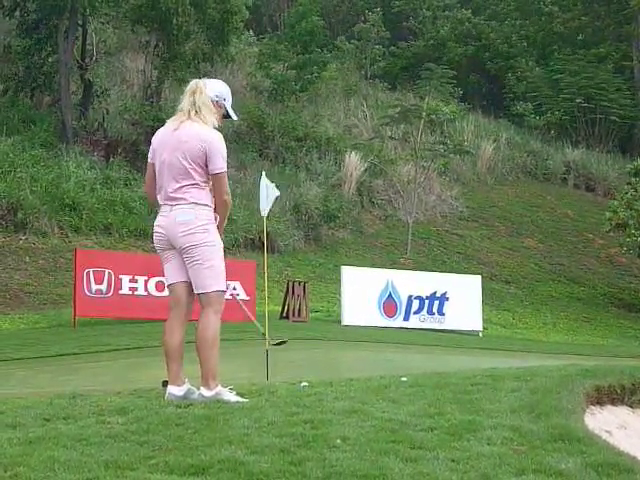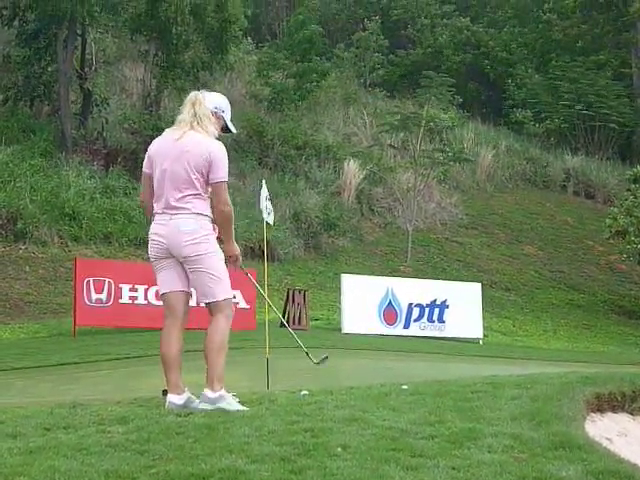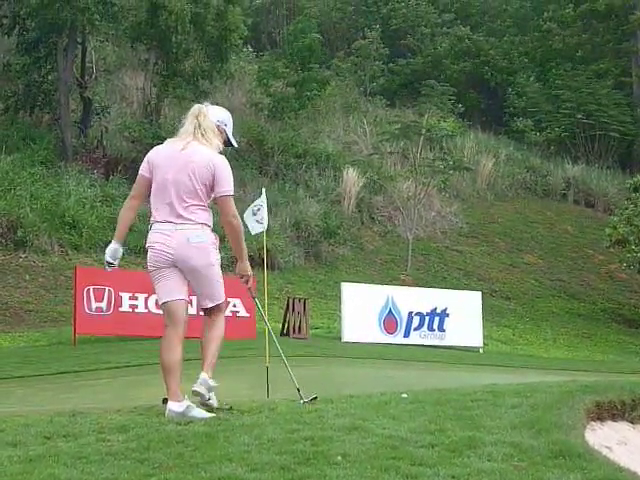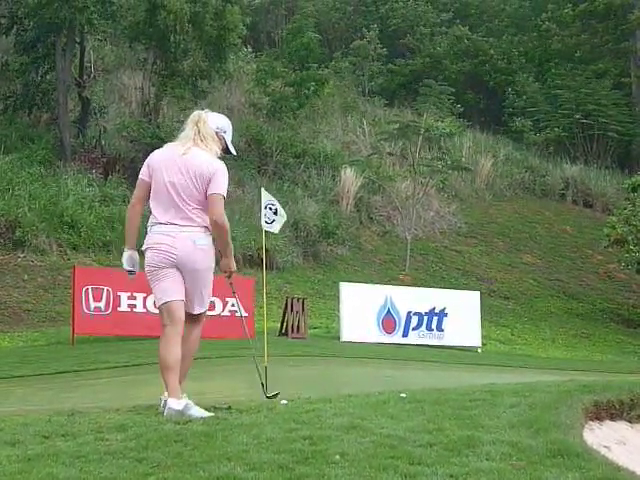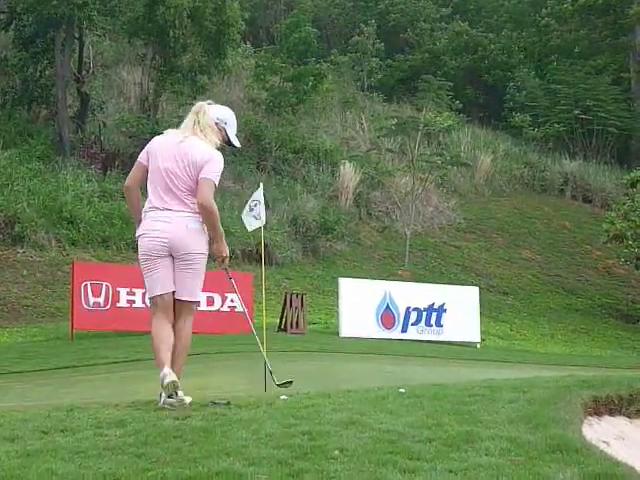
dt=0.3s
person 1, frame 1
left shoulder: (161, 134)
right shoulder: (210, 137)
left elbow: (150, 188)
right elbow: (222, 196)
right wrist: (218, 229)
left hip: (164, 223)
right hip: (196, 222)
left knee: (179, 306)
right knee: (212, 305)
left ankle: (176, 385)
right ankle: (210, 387)
person 1, frame 2
left shoulder: (158, 144)
right shoulder: (212, 147)
left elbow: (145, 198)
right elbow: (222, 206)
right wrist: (229, 242)
left hip: (160, 233)
right hip: (195, 231)
left knee: (174, 315)
right knee: (222, 311)
left ankle: (175, 394)
right ankle: (214, 391)
person 1, frame 3
left shoulder: (158, 153)
right shoulder: (216, 160)
left elbow: (134, 200)
right elbow: (230, 218)
left wrist: (117, 242)
right wrist: (242, 260)
left hip: (160, 242)
right hip: (196, 241)
left knee: (175, 323)
right knee: (215, 313)
left ankle: (176, 400)
right ankle: (204, 379)
person 1, frame 4
left shoulder: (157, 156)
right shoulder: (214, 166)
left elbow: (135, 205)
right elbow: (217, 218)
left wrist: (130, 248)
right wrist: (228, 256)
left hip: (159, 243)
right hip: (196, 244)
left knee: (173, 324)
right knee: (194, 321)
left ankle: (174, 398)
right ankle: (174, 394)
person 1, frame 5
left shoulder: (158, 142)
right shoulder: (210, 154)
left elbow: (130, 186)
right elbow: (204, 201)
left wrist: (140, 223)
right wrist: (220, 240)
left hip: (153, 228)
right hip: (188, 230)
left knee: (161, 311)
right knee: (184, 313)
left ankle: (166, 372)
right ankle: (172, 391)
